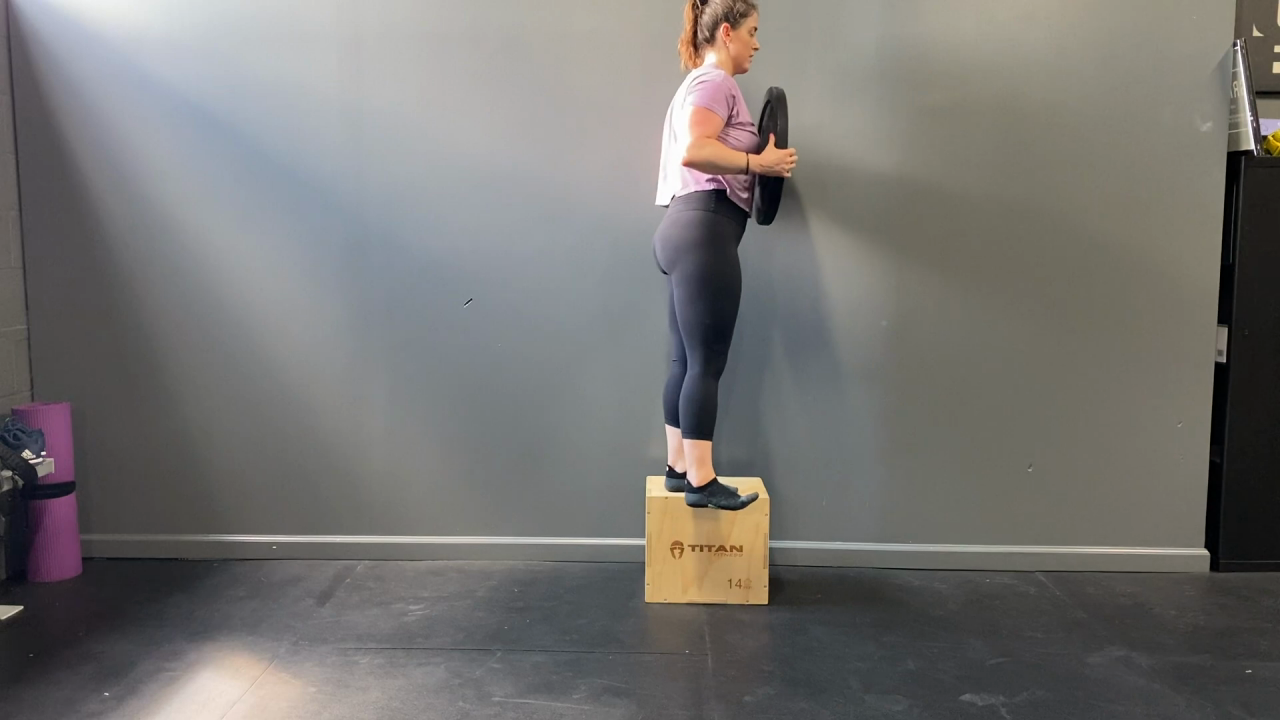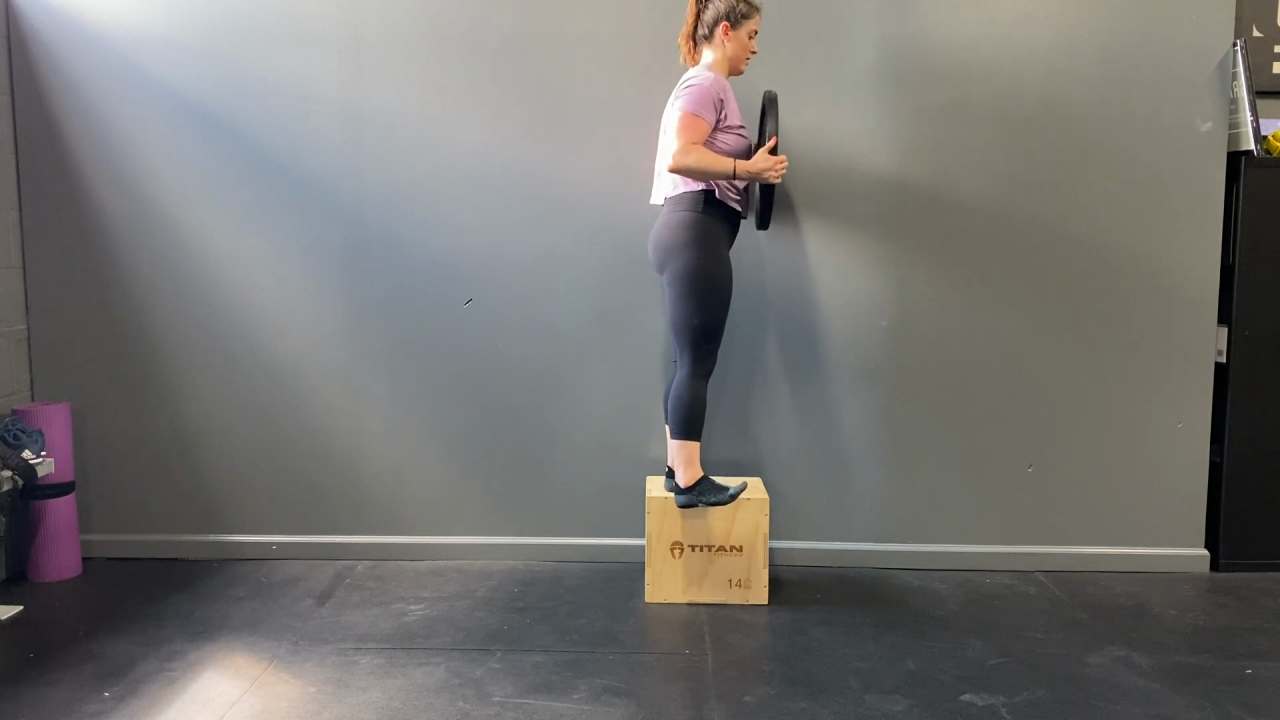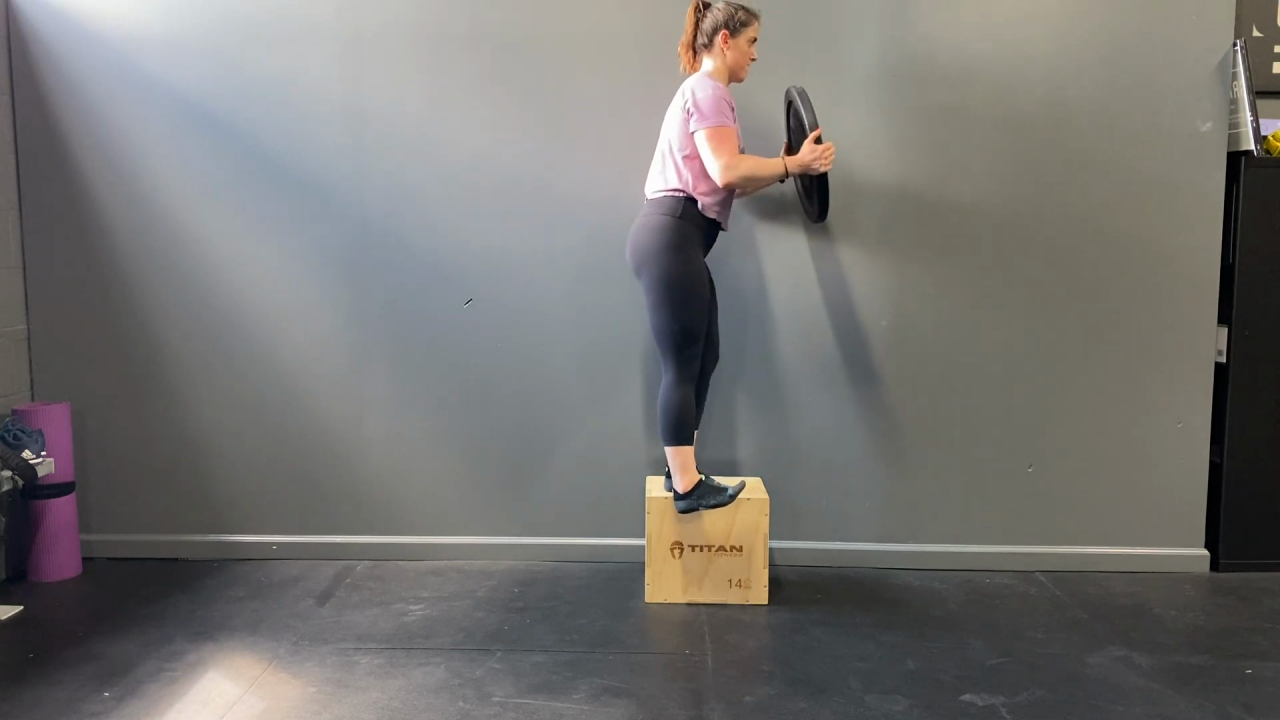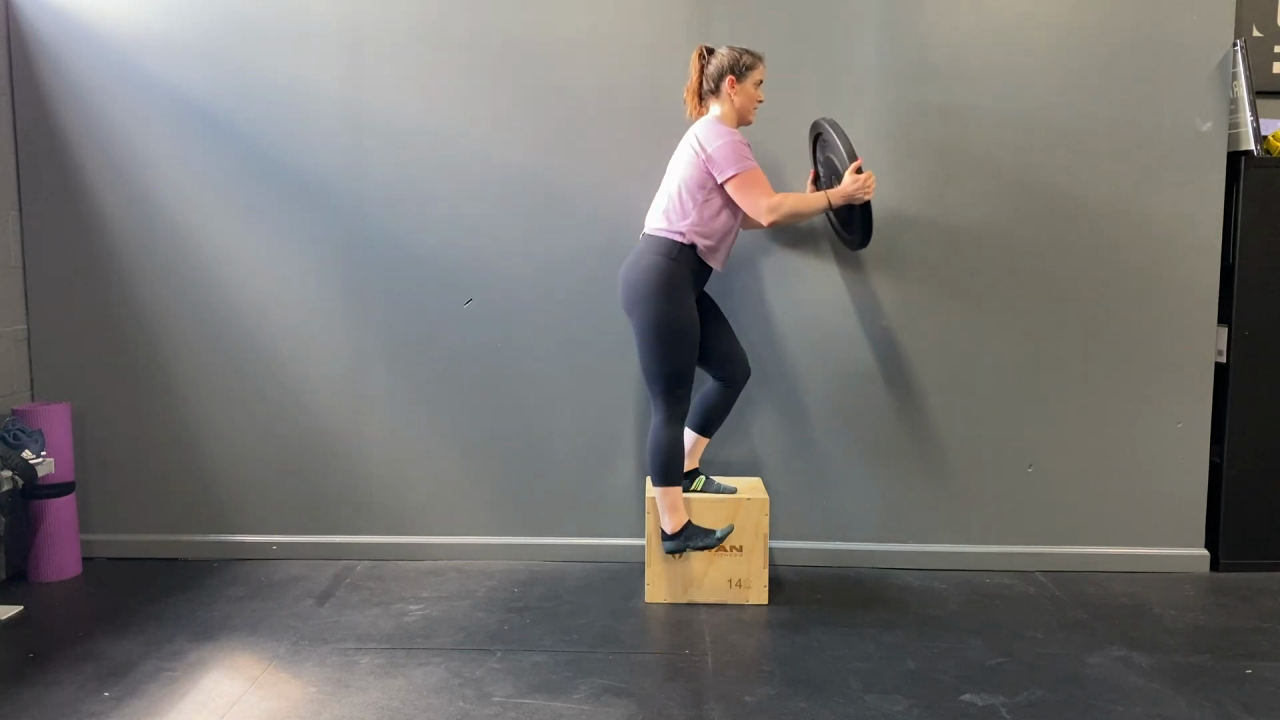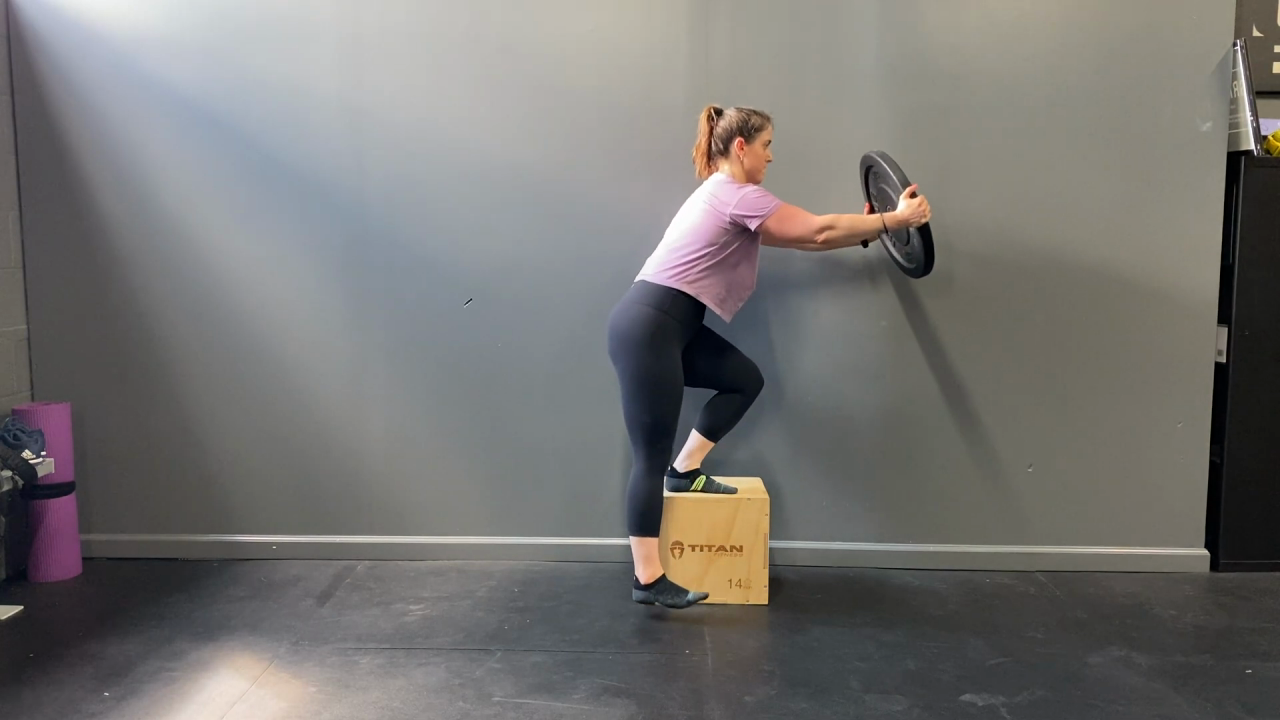
dt=0.7s
person 1, frame 1
left shoulder: (702, 85)
right shoulder: (713, 83)
right elbow: (692, 151)
left wrist: (760, 163)
right wrist: (758, 163)
left hip: (688, 229)
right hip: (703, 231)
left knee: (688, 360)
right knee: (706, 362)
left ankle: (679, 467)
right ankle: (702, 480)
person 1, frame 2
left shoulder: (707, 86)
right shoulder: (705, 84)
right elbow: (680, 156)
left wrist: (753, 168)
right wrist: (747, 169)
left hip: (689, 231)
right hip: (695, 232)
left knee: (689, 361)
right knee: (697, 363)
left ankle: (679, 469)
right ankle: (690, 481)
person 1, frame 3
left shoulder: (703, 93)
right shoulder: (708, 92)
left elbow: (725, 182)
right elbow: (726, 171)
left wrist: (782, 169)
right wrist: (794, 165)
left hip: (676, 241)
right hip: (670, 239)
left knee: (701, 361)
right knee: (683, 368)
left ankle: (682, 472)
right ankle: (687, 486)
person 1, frame 4
left shoulder: (711, 136)
right shoulder: (720, 139)
left elbow: (749, 216)
right elbow: (769, 210)
left wrist: (809, 197)
right wrist: (838, 195)
left hip: (672, 278)
right hip: (659, 279)
left knee: (733, 370)
right knee: (671, 408)
left ankle: (685, 471)
right ankle: (675, 528)
person 1, frame 5
left shoulder: (722, 195)
right shoulder: (738, 196)
left elbow: (799, 239)
right elbow: (817, 230)
left wrist: (863, 233)
right wrist: (895, 220)
left hip: (663, 323)
right hip: (647, 328)
left knee: (745, 379)
right knee: (651, 457)
left ankle: (685, 470)
right ankle: (649, 579)
